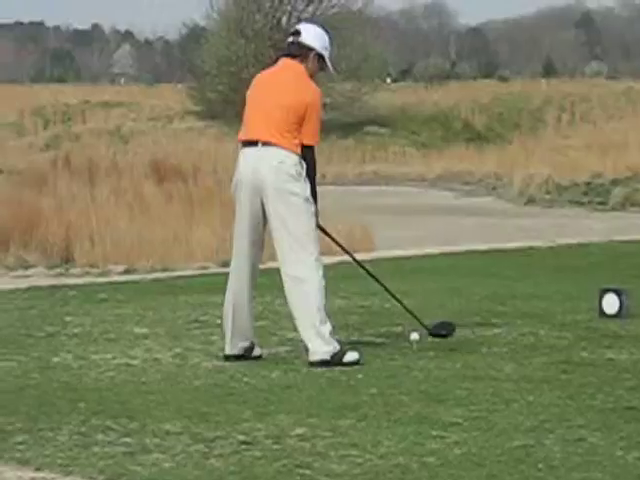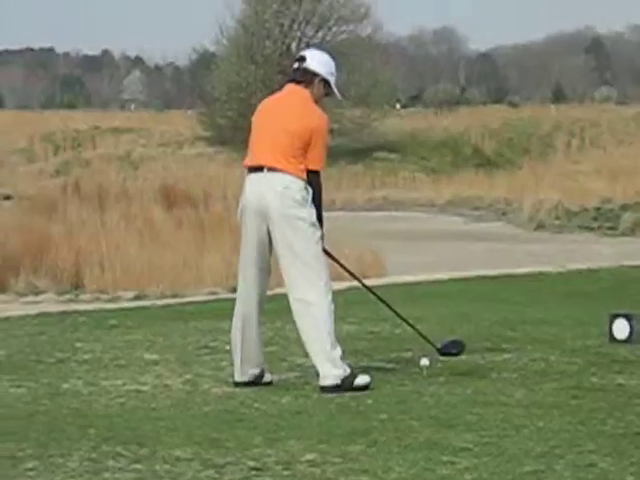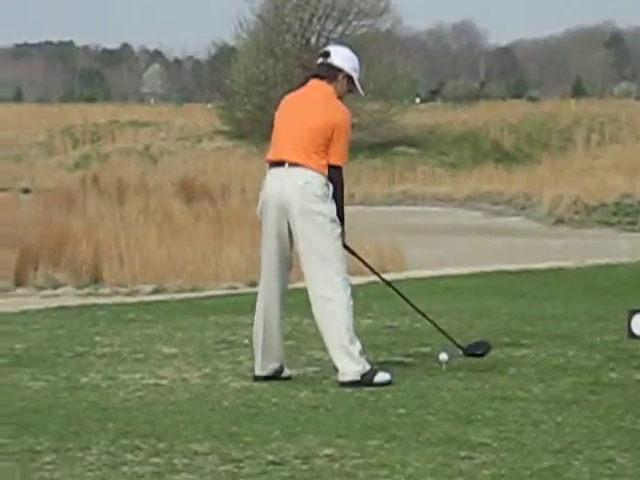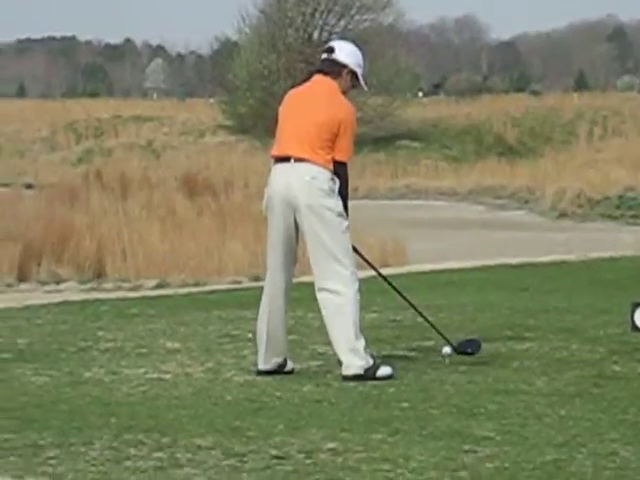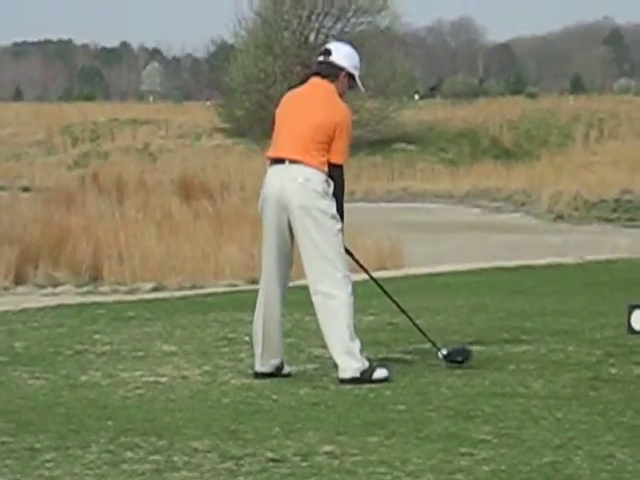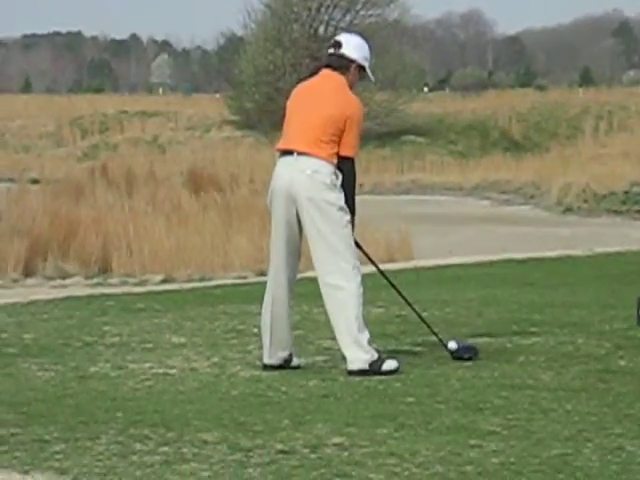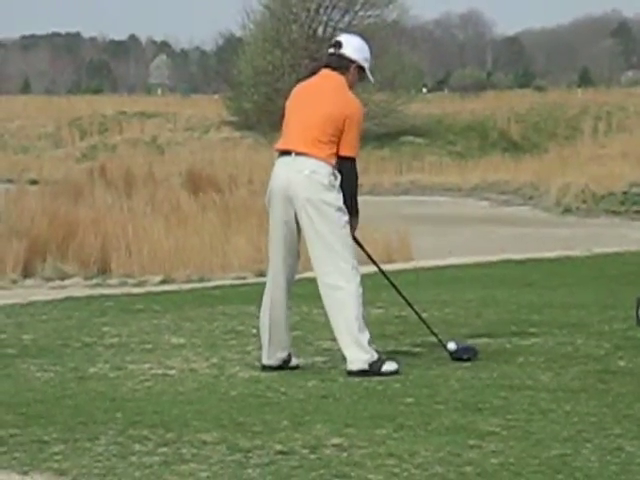
dt=0.3s
person 1, frame 1
left shoulder: (261, 79)
right shoulder: (310, 91)
right elbow: (307, 151)
right wrist: (312, 201)
left hip: (247, 162)
right hip: (281, 166)
left knee: (243, 258)
right knee: (302, 260)
left ankle: (238, 342)
right ankle: (321, 348)
person 1, frame 2
left shoulder: (265, 105)
right shoulder: (316, 117)
right elbow: (313, 176)
right wrist: (318, 226)
left hip: (253, 188)
right hip: (287, 191)
left knee: (250, 285)
right knee: (311, 286)
left ankle: (247, 369)
right ankle: (333, 372)
person 1, frame 3
left shoulder: (289, 100)
right shoulder: (338, 112)
right elbow: (334, 172)
right wrist: (339, 222)
left hip: (274, 183)
right hip: (307, 187)
left knee: (271, 280)
right knee: (330, 282)
left ankle: (267, 364)
right ankle: (352, 368)
person 1, frame 4
left shoulder: (292, 95)
right shoulder: (343, 108)
right elbow: (340, 167)
right wrist: (343, 215)
left hip: (279, 179)
right hip: (313, 182)
left knee: (276, 275)
right knee: (338, 277)
left ankle: (270, 358)
right ankle: (356, 362)
person 1, frame 5
left shoulder: (290, 97)
right shoulder: (339, 111)
right elbow: (335, 170)
right wrist: (339, 218)
left hip: (274, 180)
right hip: (308, 185)
left knee: (272, 277)
right knee: (331, 279)
left ankle: (267, 360)
right ankle: (351, 365)
person 1, frame 6
left shoulder: (300, 90)
right shoulder: (351, 103)
right elbow: (346, 162)
right wrist: (350, 212)
left hip: (284, 173)
right hip: (317, 176)
left knee: (280, 270)
right knee: (341, 271)
left ankle: (276, 353)
right ankle: (360, 357)
person 1, frame 7
left shoulder: (300, 89)
right shoulder: (350, 104)
right elbow: (347, 163)
right wrist: (352, 212)
left hip: (282, 172)
right hip: (315, 177)
left knee: (279, 269)
right knee: (339, 271)
left ankle: (275, 352)
right ankle: (360, 357)
